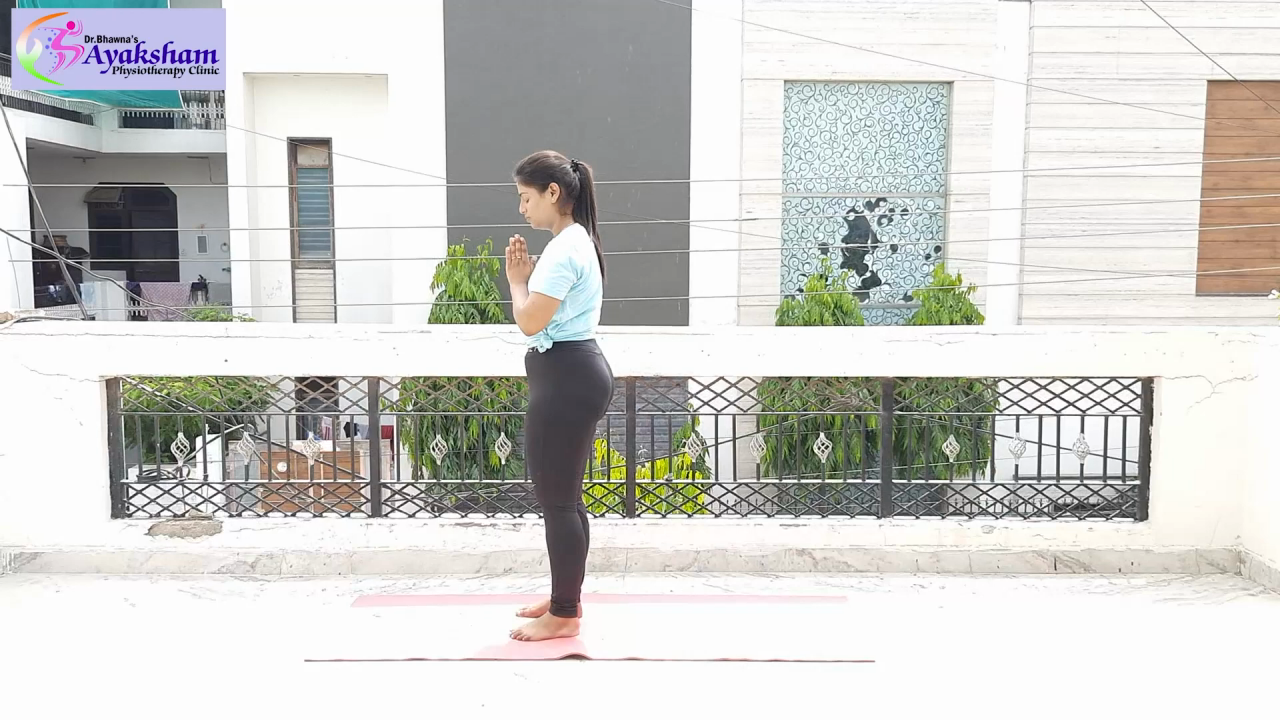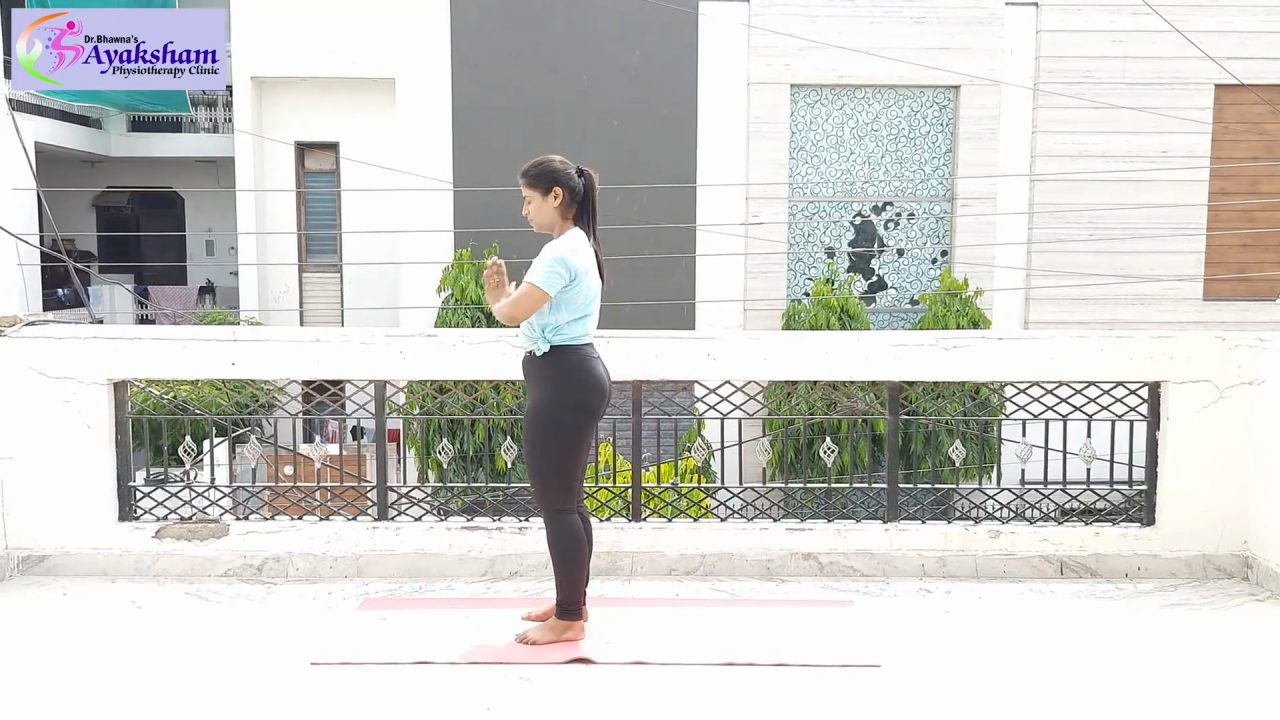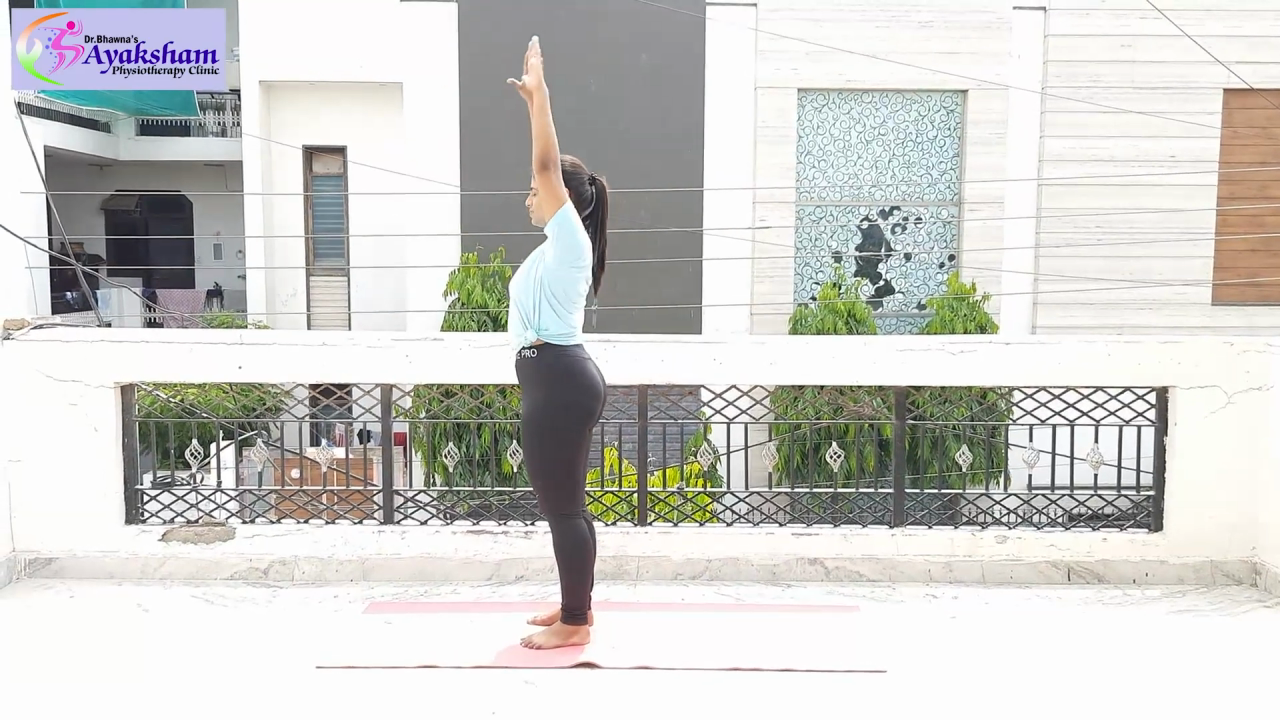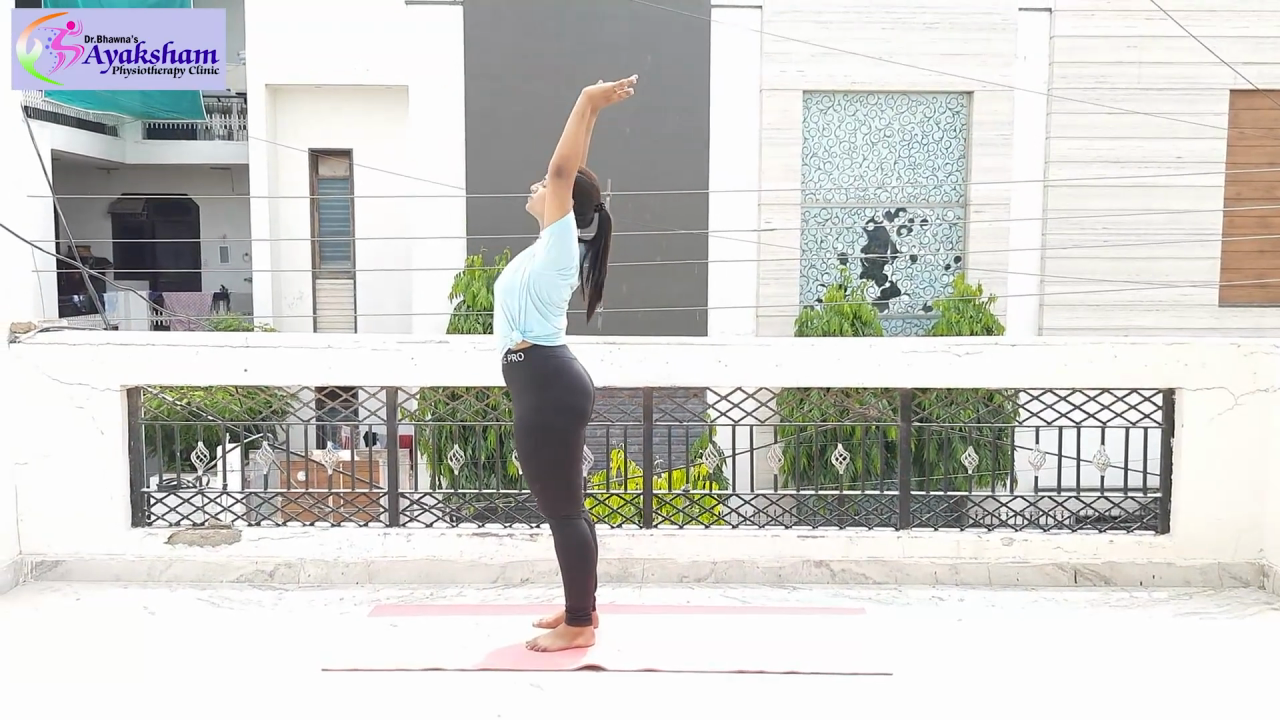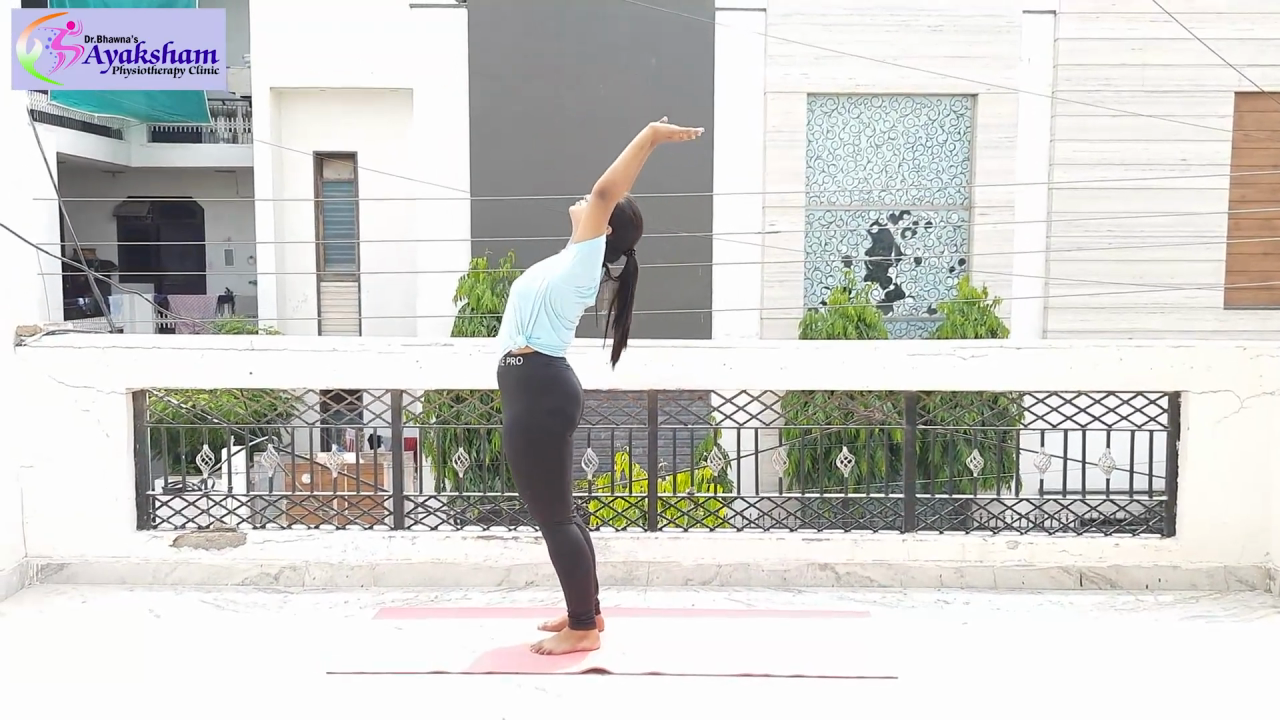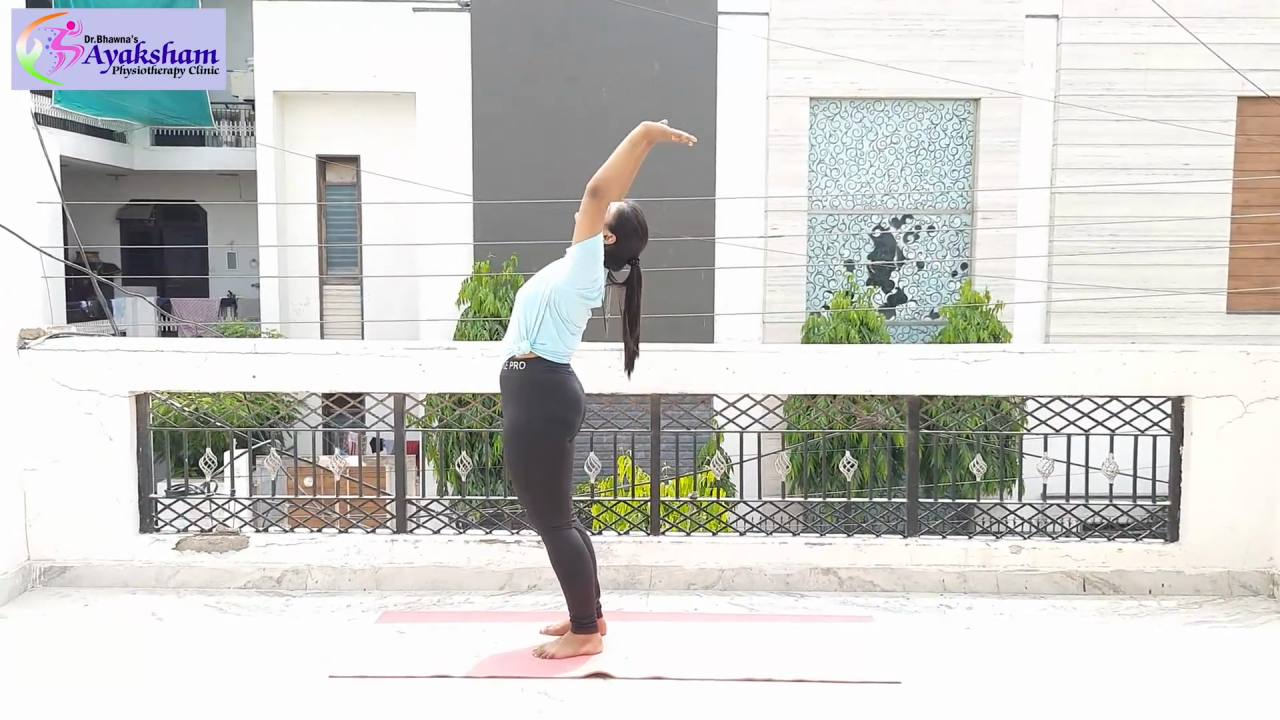
dt=0.7s
person 1, frame 1
left shoulder: (563, 250)
right shoulder: (575, 242)
left elbow: (529, 322)
left wrist: (516, 282)
right wrist: (528, 277)
left hip: (566, 378)
right hip: (575, 374)
left knee: (555, 499)
right knee: (565, 496)
left ankle: (564, 615)
right ankle: (566, 599)
person 1, frame 2
left shoulder: (561, 252)
right shoulder: (577, 246)
left elbow: (514, 311)
left wrist: (494, 299)
right wrist: (508, 291)
left hip: (562, 380)
right hip: (574, 377)
left knee: (555, 502)
right knee: (566, 499)
left ankle: (568, 618)
right ankle: (572, 602)
person 1, frame 3
left shoulder: (570, 238)
right shoulder: (560, 245)
left elbow: (548, 166)
right elbow: (551, 170)
left wrist: (537, 95)
right wrist: (535, 97)
left hip: (558, 383)
right hip: (558, 382)
left knee: (561, 506)
right knee: (565, 503)
left ankle: (574, 623)
right ankle: (576, 606)
person 1, frame 4
left shoulder: (559, 245)
right shoulder: (552, 245)
left elbow: (562, 172)
right elbow: (566, 174)
left wrist: (587, 104)
right wrist: (589, 108)
left hip: (546, 384)
right hip: (545, 383)
left knee: (561, 509)
right knee: (564, 506)
left ankle: (578, 626)
right ankle: (582, 608)
person 1, frame 5
left shoulder: (584, 262)
right shoulder: (576, 260)
left elbow: (605, 192)
right elbow: (607, 193)
left wrist: (649, 138)
right wrist: (647, 141)
left hip: (538, 391)
right hip: (535, 389)
left knee: (552, 515)
right knee: (556, 512)
left ankle: (582, 628)
right ankle: (587, 611)
person 1, frame 6
left shoulder: (585, 269)
right shoulder: (583, 267)
left elbow: (596, 192)
right elbow: (605, 195)
left wrist: (643, 136)
right wrist: (643, 140)
left hip: (539, 398)
right hip: (539, 395)
left knee: (552, 521)
right knee: (557, 517)
left ankle: (585, 632)
right ankle: (589, 614)
